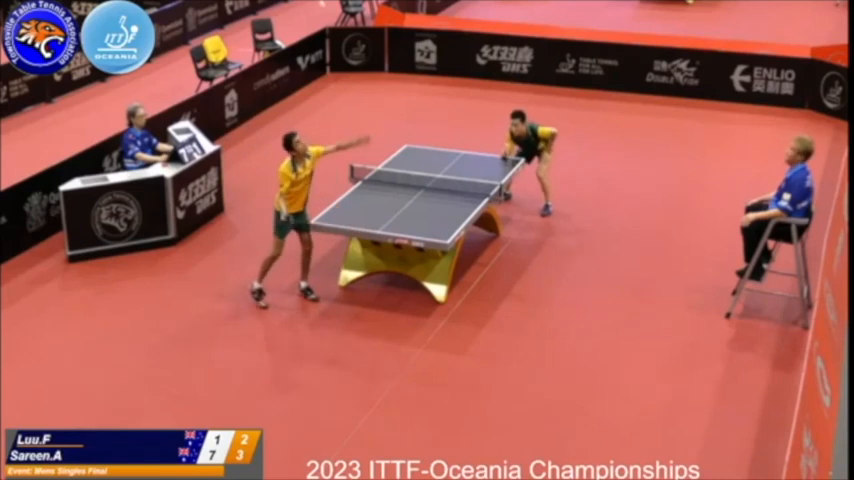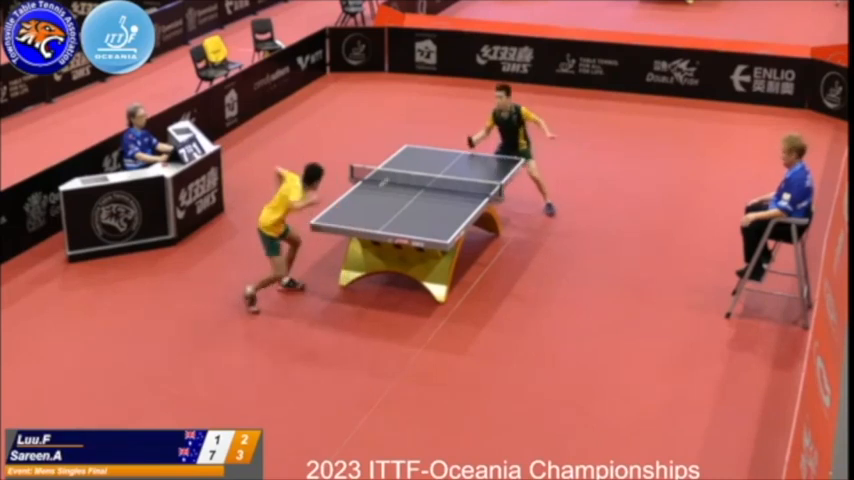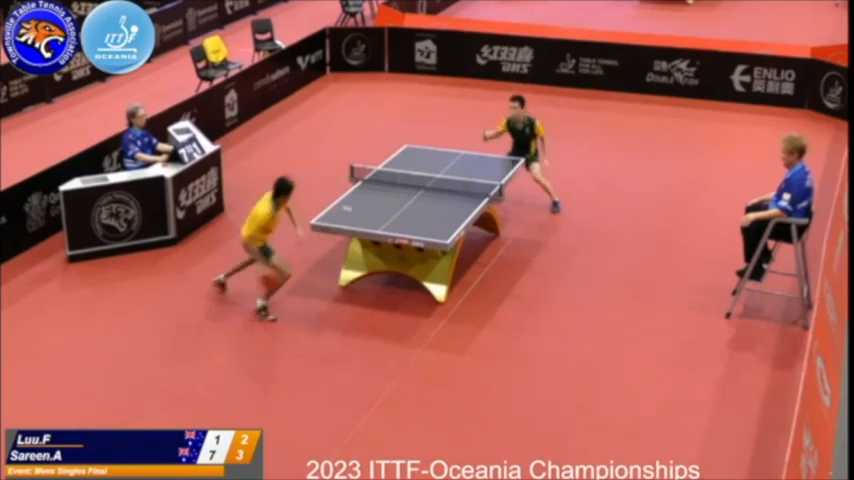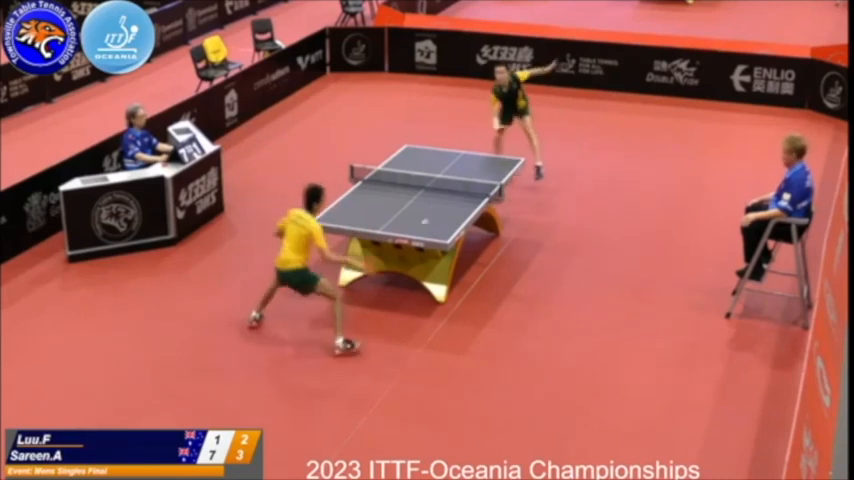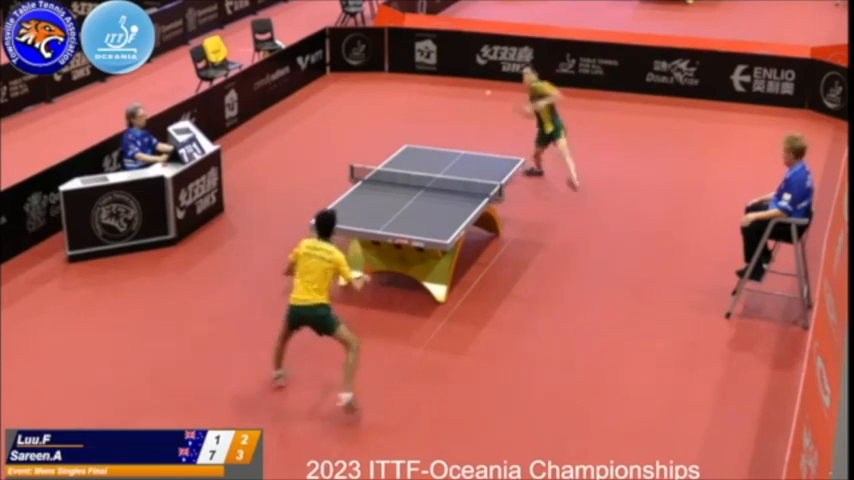
dt=1s
person 1, frame 1
left shoulder: (311, 154)
right shoulder: (285, 170)
left elbow: (334, 148)
right elbow: (281, 196)
left wrist: (356, 142)
right wrist: (284, 211)
left hip: (300, 209)
right hip: (285, 213)
left knee: (308, 247)
right knee: (276, 252)
left ankle: (303, 285)
right ankle: (257, 287)
person 1, frame 2
left shoulder: (294, 178)
right shoulder: (296, 191)
left elbow: (279, 170)
right elbow: (294, 206)
right wrist: (310, 201)
left hip: (275, 222)
right hip: (269, 229)
left knee: (296, 241)
right knee: (278, 274)
left ankle: (286, 280)
right ankle: (251, 292)
person 1, frame 3
left shoulder: (274, 196)
right shoulder: (264, 213)
left elbow: (287, 207)
right elbow: (248, 242)
left wrist: (296, 227)
right wrist: (264, 265)
left hip: (257, 239)
right hip: (255, 243)
left knee: (254, 259)
right knee: (285, 273)
left ankle: (222, 279)
right ankle: (261, 305)
person 1, frame 4
left shoulder: (292, 213)
right shoulder: (314, 227)
left elbow: (278, 233)
right elbow: (328, 256)
right wrist: (352, 262)
left hip: (281, 267)
right hip: (297, 272)
left knee: (275, 284)
right knee: (337, 296)
left ankle: (256, 315)
right ankle: (340, 342)
person 1, frame 5
left shoulder: (304, 246)
right shoulder: (336, 256)
left elbow: (288, 271)
right elbow: (355, 284)
right wrist: (364, 278)
left hip: (297, 307)
right hip: (319, 309)
left knee: (284, 337)
right knee: (353, 346)
left ankle: (278, 374)
right ankle: (347, 395)
person 2, frame 1
left shoulder: (798, 178)
right shoulder: (797, 170)
left elbow: (784, 211)
right elbow: (781, 193)
left wrist: (755, 216)
right wrist: (760, 199)
right hip: (789, 213)
left knee: (749, 226)
right knee: (751, 208)
left ankle: (756, 267)
right ankle: (764, 256)
person 2, frame 2
left shoulder: (797, 177)
right shoulder: (798, 170)
left elbow: (784, 211)
right elbow: (781, 194)
left wrist: (755, 216)
right wrist: (760, 199)
right hip: (790, 214)
left knee: (750, 226)
right knee: (751, 209)
left ankle: (757, 267)
right ankle: (764, 257)
person 2, frame 3
left shoulder: (797, 178)
right shoulder: (798, 170)
left elbow: (784, 211)
right elbow: (782, 194)
left wrist: (755, 216)
right wrist: (760, 199)
right hip: (791, 214)
left knee: (750, 226)
right knee: (751, 209)
left ankle: (756, 267)
right ankle: (764, 256)
person 2, frame 4
left shoulder: (797, 178)
right shoulder: (799, 170)
left elbow: (784, 211)
right elbow: (781, 194)
left wrist: (755, 216)
right wrist: (760, 199)
right hip: (791, 214)
left knee: (750, 227)
right knee: (751, 209)
left ankle: (756, 267)
right ankle: (764, 257)
person 2, frame 5
left shoulder: (797, 177)
right shoulder: (799, 170)
left elbow: (784, 211)
right elbow: (781, 193)
left wrist: (755, 217)
right wrist: (760, 199)
right hip: (791, 214)
left knee: (749, 227)
right knee: (751, 209)
left ankle: (757, 268)
right ankle: (764, 256)
person 3, frame 1
left shoulder: (536, 131)
right shoulder: (512, 133)
left elbow: (554, 132)
right elbow: (509, 149)
left wrist: (547, 150)
right wrist: (506, 152)
left hip: (542, 148)
right hip: (526, 148)
left knee: (540, 174)
left ankle: (548, 204)
right ankle: (506, 192)
person 3, frame 2
left shoulder: (520, 111)
right shoulder: (495, 113)
left elbow: (538, 120)
right elbow: (486, 131)
left wrist: (547, 133)
right wrist: (475, 139)
left hip: (522, 147)
right hip: (505, 147)
left knee: (534, 175)
left ankle: (548, 203)
person 3, frame 3
left shoulder: (534, 124)
right shoulder: (508, 122)
left elbow: (542, 138)
right elbow: (498, 133)
left wrist: (543, 156)
right wrist: (488, 135)
left hip: (530, 154)
right hip: (516, 152)
left knee: (537, 177)
left ankle: (555, 200)
person 3, frame 4
left shoulder: (516, 77)
right shoulder: (496, 91)
left elbow: (531, 72)
right elbow: (496, 113)
left wrist: (548, 68)
right wrist: (496, 125)
left hip: (521, 106)
right hip: (506, 110)
left knee: (529, 132)
right knee: (498, 136)
left ankle: (538, 164)
person 3, frame 5
left shoulder: (540, 86)
right shoulder: (532, 91)
left elbow: (555, 95)
left wrist: (540, 104)
left hip: (555, 127)
right hip: (545, 129)
left knee: (564, 153)
right knee: (536, 154)
left ankle: (574, 180)
right ankle: (537, 169)
